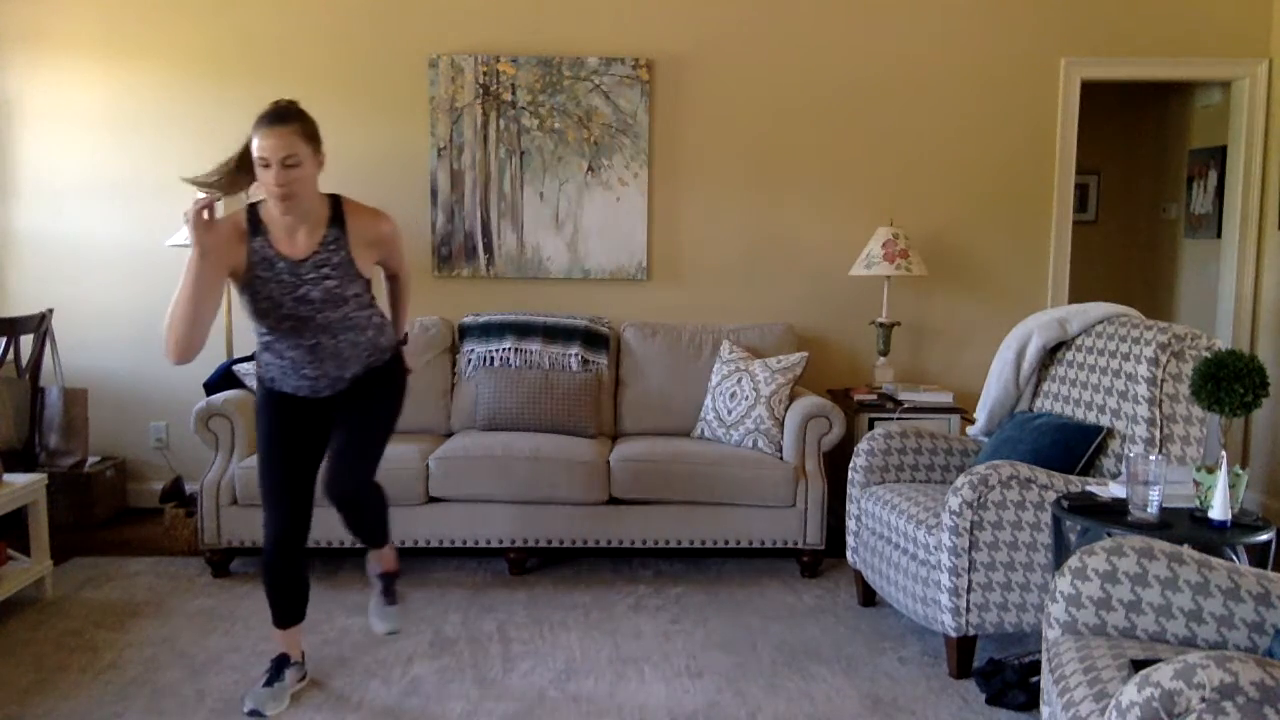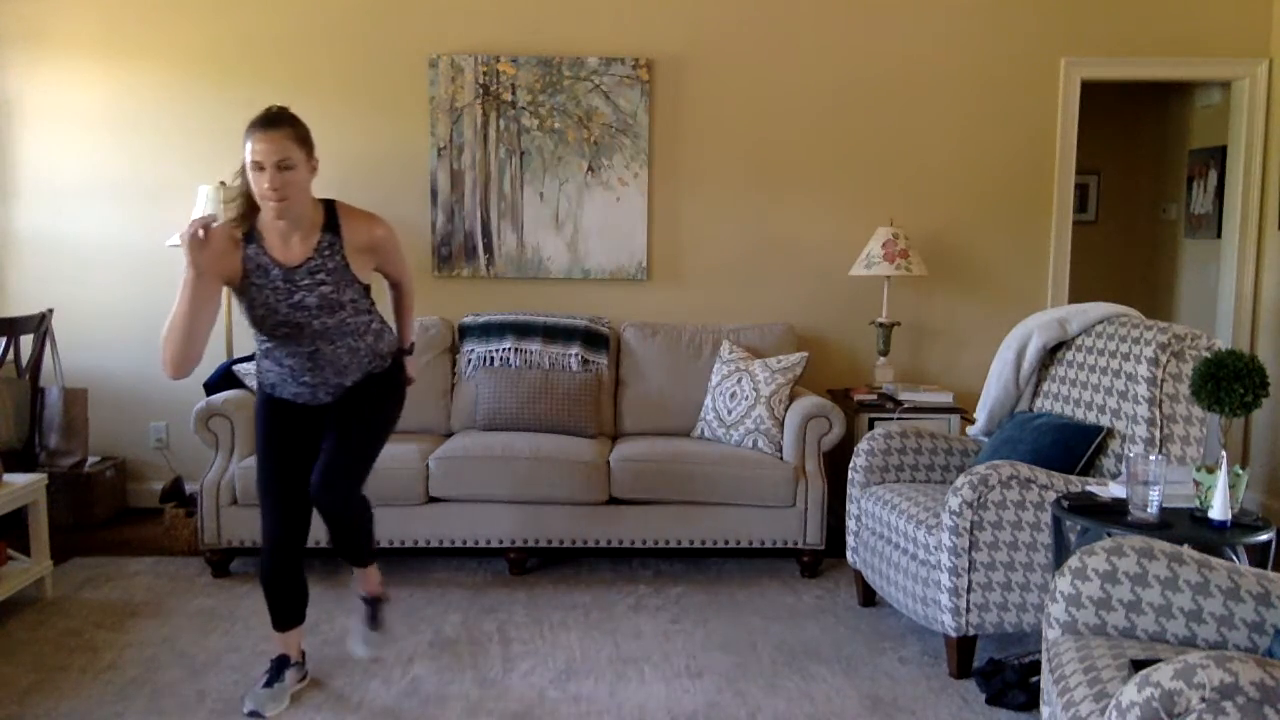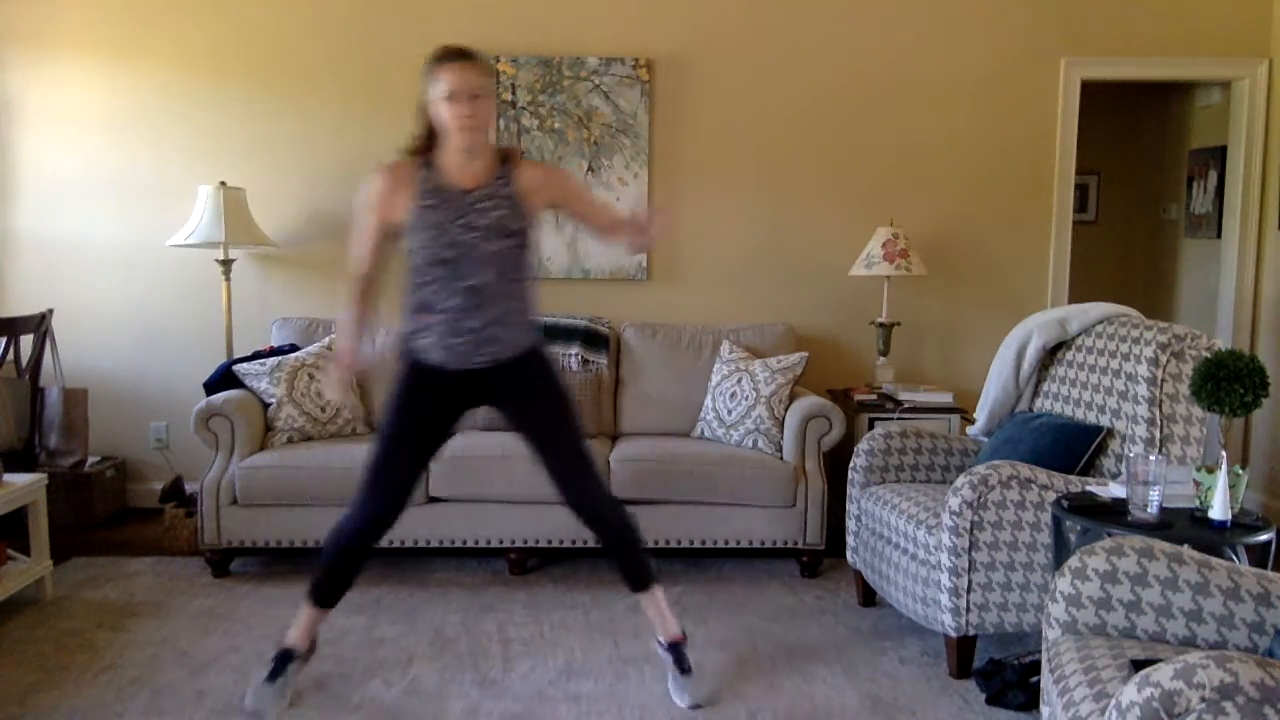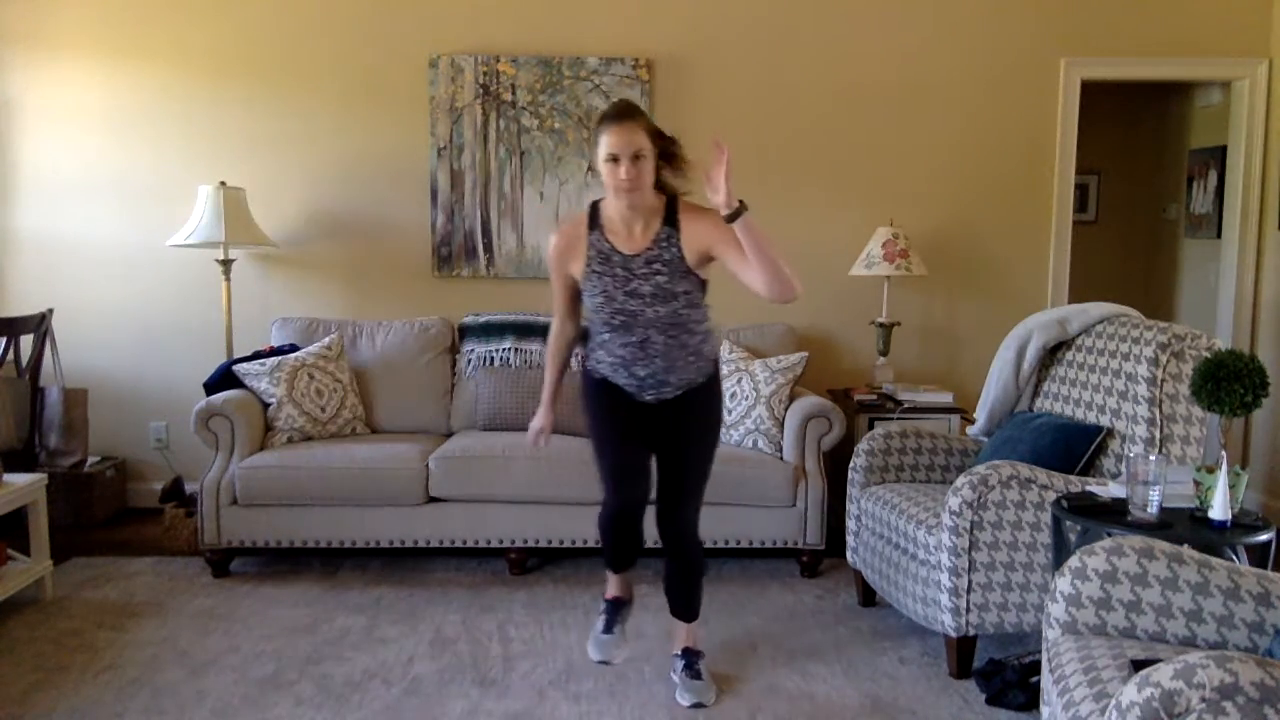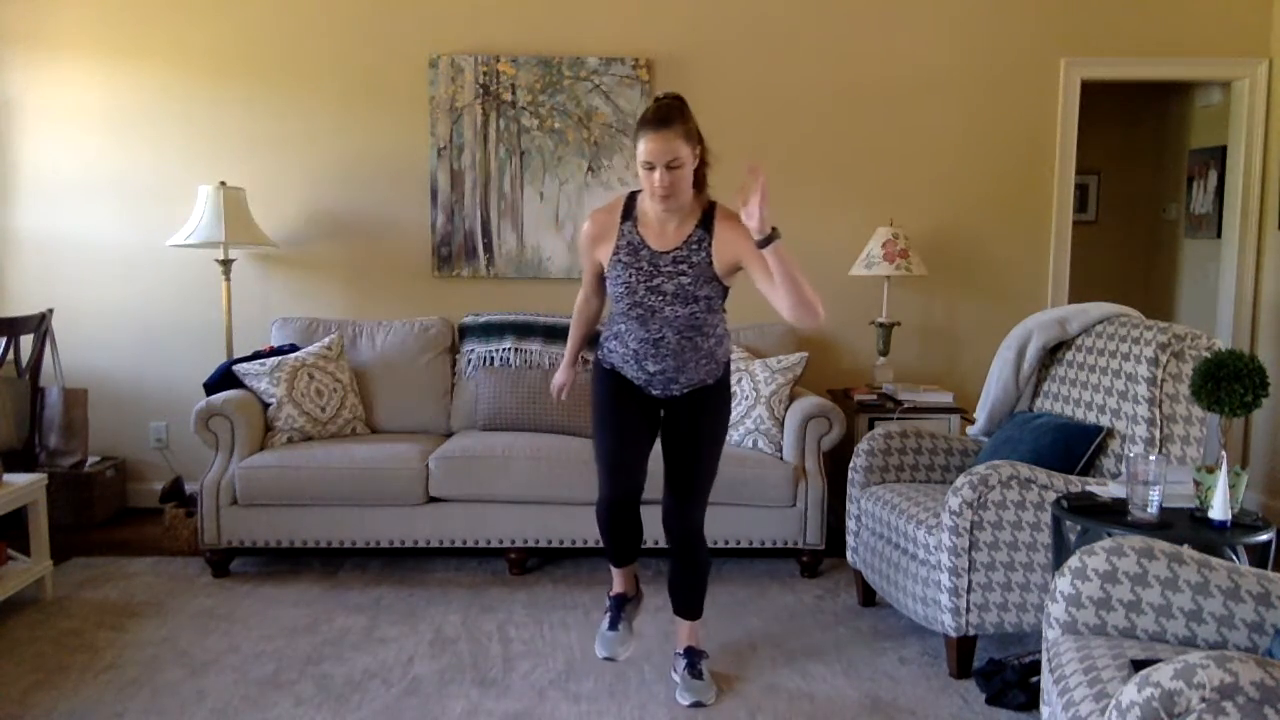
dt=0.5s
person 1, frame 1
left shoulder: (369, 227)
right shoulder: (230, 237)
left elbow: (398, 274)
right elbow: (180, 351)
left wrist: (399, 337)
right wrist: (202, 256)
left hip: (370, 375)
right hip: (287, 390)
left knee: (346, 480)
right knee: (283, 531)
left ankle: (383, 561)
right ankle: (289, 657)
person 1, frame 2
left shoulder: (363, 232)
right shoulder: (226, 245)
left elbow: (402, 281)
right elbow: (177, 366)
left wrist: (404, 349)
right wrist: (197, 273)
left hip: (369, 381)
right hip: (285, 395)
left knee: (331, 487)
right knee: (279, 536)
left ankle: (370, 586)
right ankle: (290, 658)
person 1, frame 3
left shoulder: (530, 178)
right shoulder: (393, 186)
left elbow: (625, 232)
right elbow: (361, 274)
left wrist: (638, 224)
right wrist: (346, 336)
left hip: (519, 364)
right hip: (434, 369)
left knee: (588, 495)
right knee: (376, 507)
left ankle: (668, 633)
right ankle: (300, 638)
person 1, frame 4
left shoulder: (698, 225)
right shoulder: (570, 239)
left elbow: (783, 292)
right elbow: (564, 320)
left wrist: (734, 211)
right wrist: (546, 401)
left hip: (690, 390)
right hip: (612, 387)
left knee: (679, 521)
right knee: (626, 499)
left ankle: (687, 649)
right ankle: (616, 594)
person 1, frame 5
left shoulder: (730, 231)
right shoulder: (602, 225)
left elbow: (808, 318)
left wrist: (764, 236)
right wrist: (569, 359)
left hip: (700, 388)
right hip: (621, 377)
left knee: (684, 519)
right knee: (618, 492)
left ankle: (689, 649)
right ankle: (624, 591)
